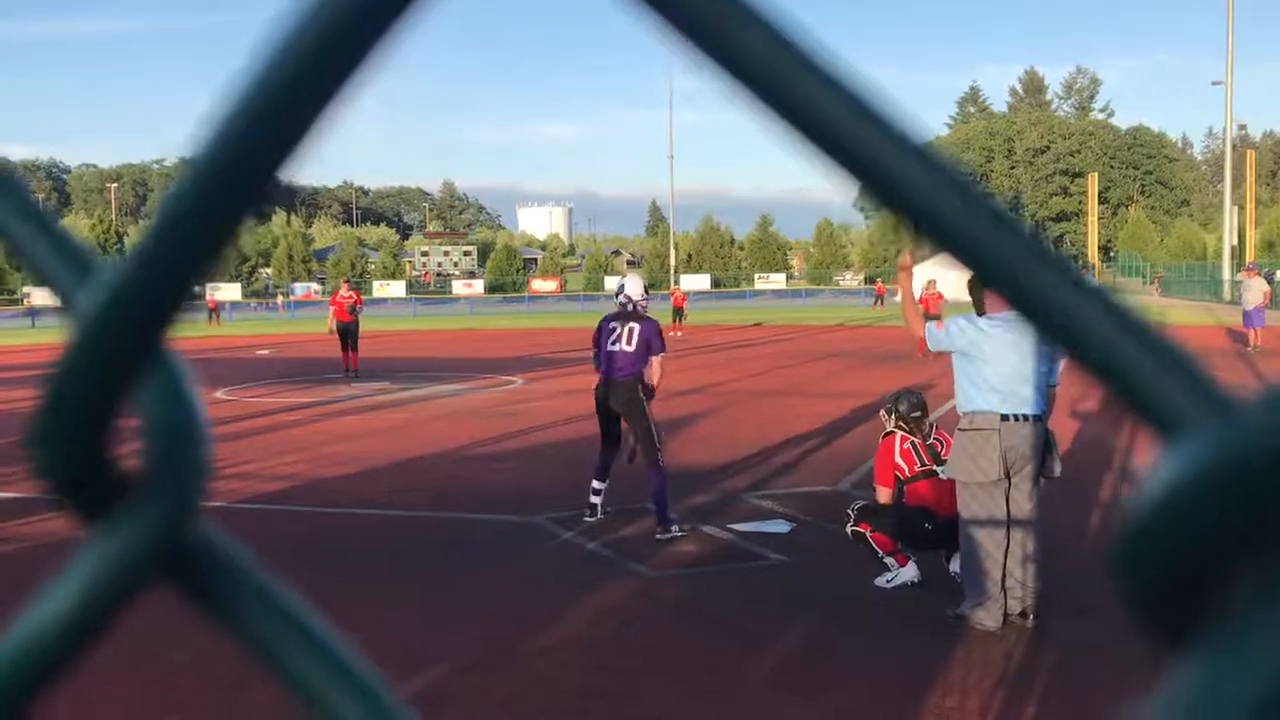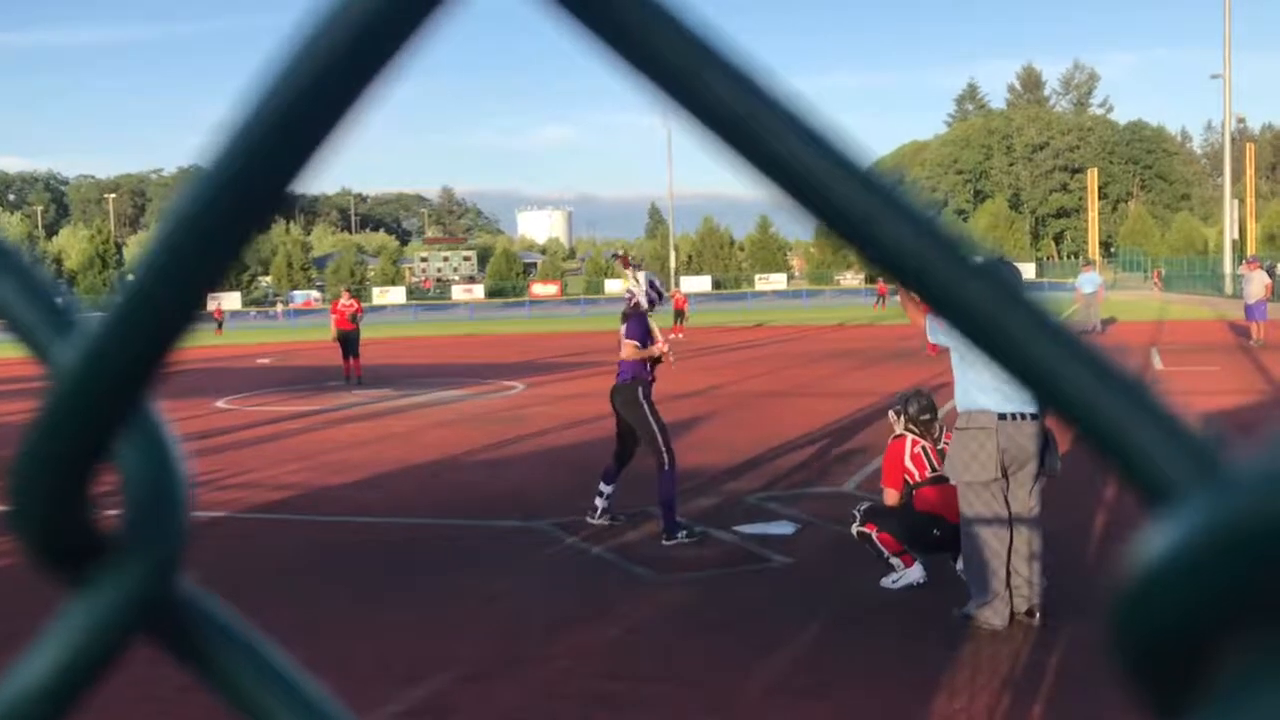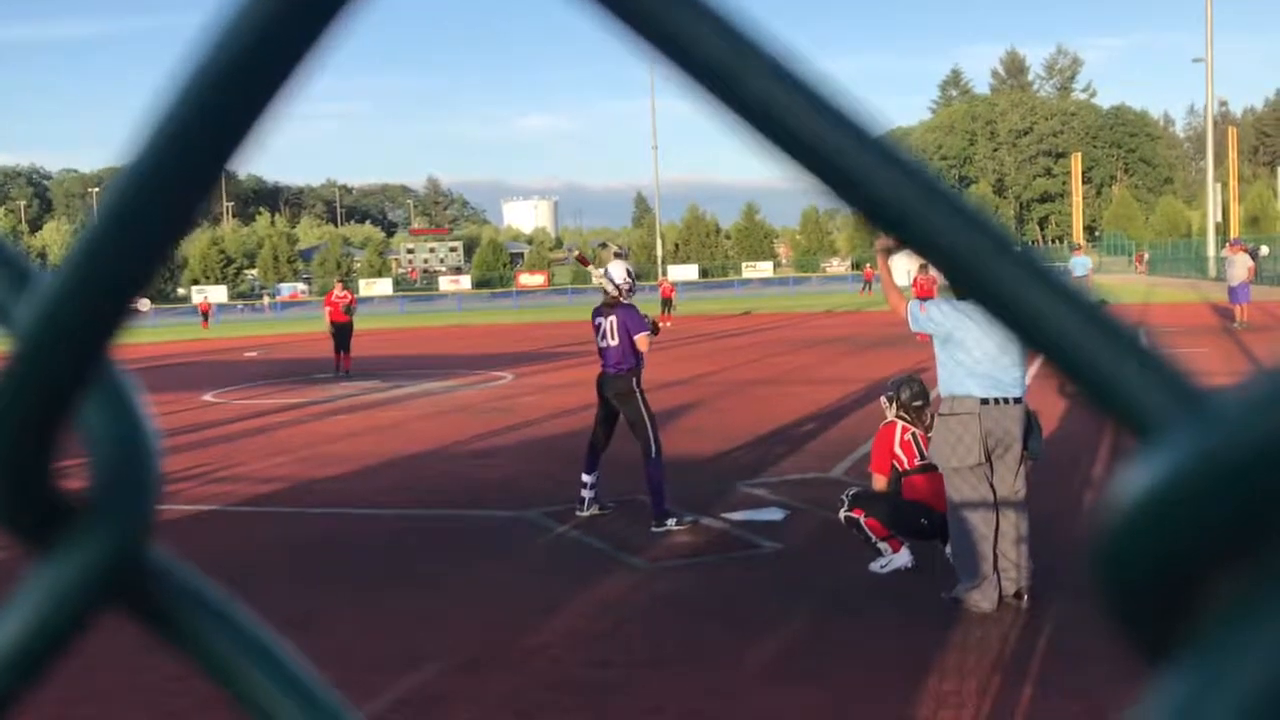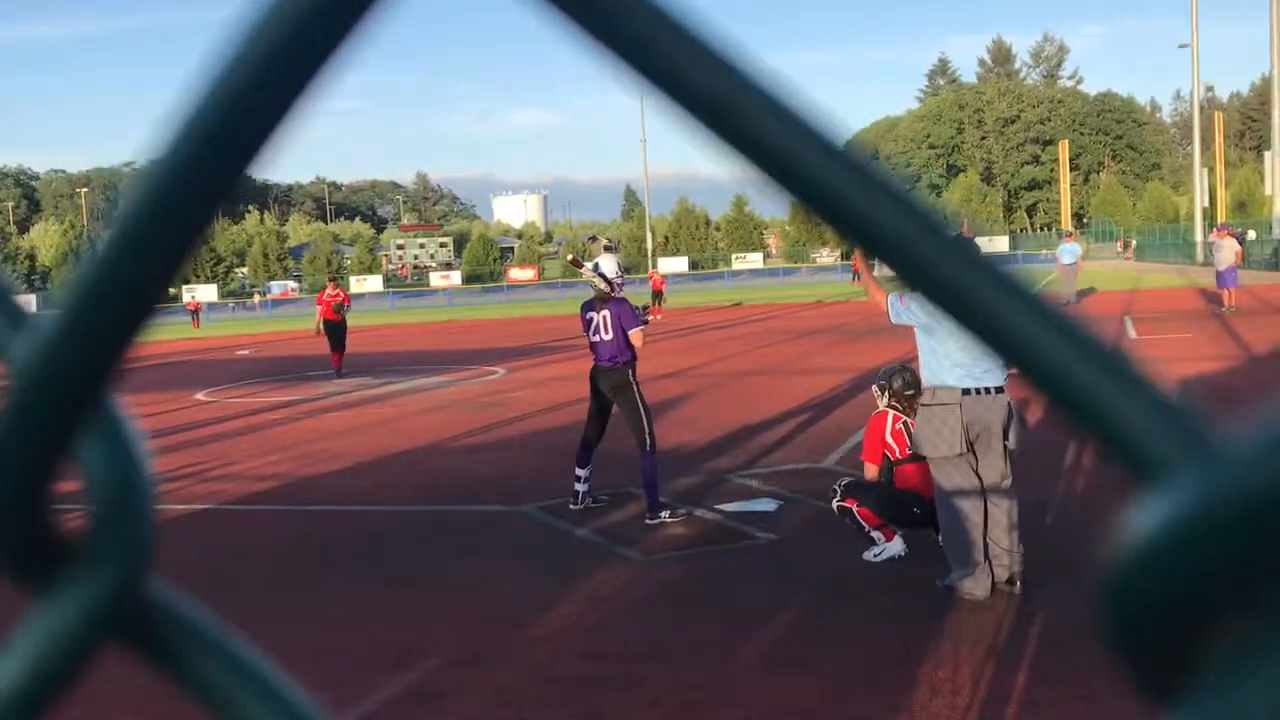
dt=0.5s
person 1, frame 1
left shoulder: (969, 330)
right shoulder: (1040, 333)
left elbow: (917, 328)
right elbow: (1050, 390)
left wrist: (904, 277)
left hip: (984, 434)
right hip: (1029, 432)
left knee: (982, 523)
right knee: (1022, 519)
left ankle: (985, 608)
right ankle: (1022, 603)
person 1, frame 2
left shoulder: (964, 328)
left elbow: (917, 316)
left hip: (982, 432)
right hip: (1028, 431)
left knee: (984, 523)
right knee: (1025, 518)
left ankle: (991, 608)
right ankle: (1028, 602)
person 1, frame 3
left shoulder: (945, 313)
left elbow: (898, 303)
left wrist: (881, 258)
left hip: (966, 417)
right hip: (1012, 414)
left knee: (970, 507)
right knee: (1011, 502)
left ankle: (980, 591)
right ankle: (1015, 583)
person 1, frame 4
left shoulder: (926, 305)
left elbow: (879, 298)
left wrist: (861, 257)
left hip: (949, 408)
right hip: (994, 403)
left knee: (958, 495)
right knee: (997, 488)
left ankle: (972, 579)
right ankle: (1007, 570)
person 2, frame 1
left shoulder: (606, 321)
right shoulder: (650, 325)
left elbow: (597, 361)
right elbow: (656, 369)
right wrist: (650, 391)
left hip: (604, 389)
right hip: (631, 391)
left knee: (608, 448)
right knee: (654, 456)
left ankle: (594, 507)
right ankle: (663, 523)
person 2, frame 2
left shoulder: (632, 318)
right shoulder: (638, 320)
right elbow: (627, 353)
left wrist: (655, 353)
right wrist: (654, 351)
left hip: (622, 391)
right hip: (635, 393)
left knee: (623, 451)
right knee: (665, 456)
left ankle: (599, 509)
right ankle: (670, 529)
person 2, frame 3
left shoulder: (597, 313)
right shoulder: (628, 311)
right elbow: (644, 346)
left wrist: (644, 328)
right wrist: (647, 328)
left hip: (605, 381)
right hip: (626, 383)
left knee: (598, 440)
right knee: (651, 447)
left ankle: (586, 500)
right ankle: (660, 516)
person 2, frame 4
left shoulder: (586, 308)
right shoulder: (621, 305)
right elbow: (638, 341)
right wrist: (639, 320)
left hip: (598, 375)
right hip: (621, 376)
left knee: (591, 434)
right knee: (646, 438)
left ankle: (580, 494)
right ankle: (654, 508)
person 3, frame 1
left shoulder: (890, 444)
right shoulder: (943, 438)
left elbow: (884, 501)
left wrist: (896, 517)
left hip: (920, 528)
right hip: (956, 527)
left knee: (858, 513)
left ankle: (902, 565)
right ankle: (956, 555)
person 3, frame 2
left shoulder: (899, 446)
right shoulder: (950, 440)
left elbow: (891, 503)
left hip: (929, 531)
left knee: (864, 515)
left ankle: (907, 566)
right ankle: (962, 555)
person 3, frame 3
left shoulder: (889, 431)
left elbow: (879, 488)
left hip: (917, 518)
left knee: (852, 500)
left ankle: (896, 552)
right ankle: (952, 541)
person 3, frame 4
left shoulder: (881, 419)
left elbow: (871, 477)
left wrist: (883, 488)
left hip: (911, 507)
left knee: (844, 491)
left ankle: (889, 541)
